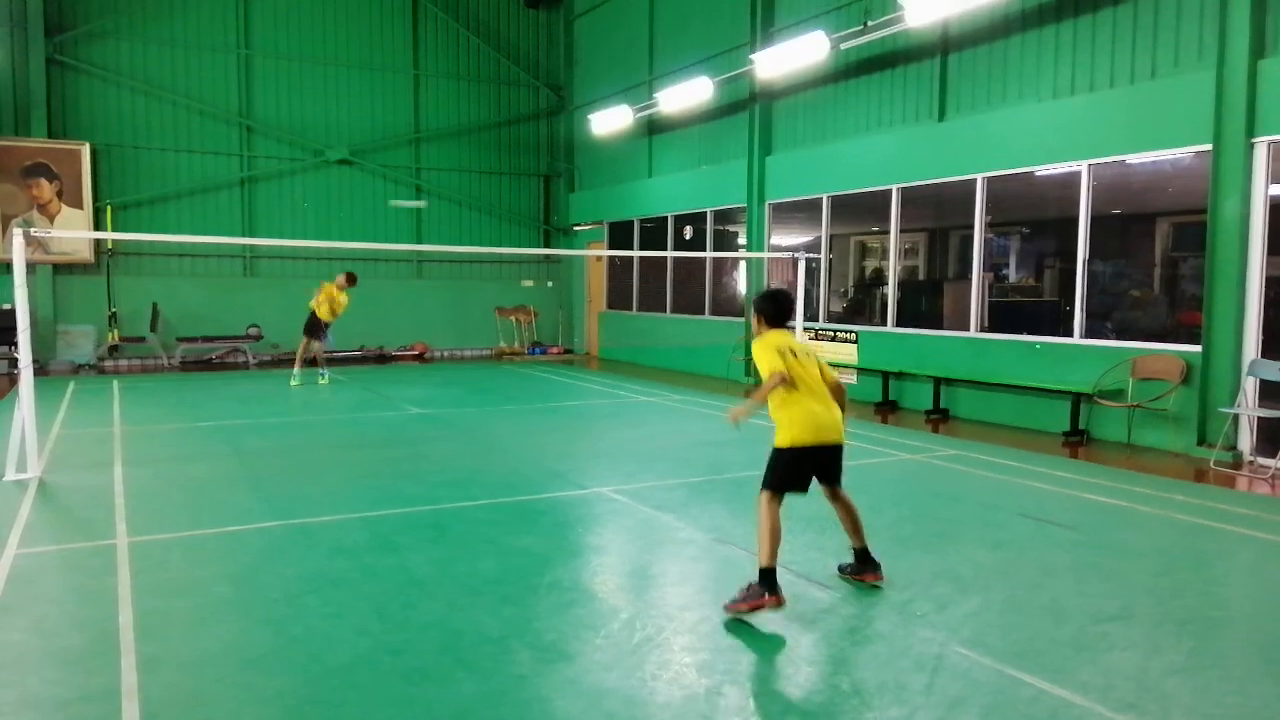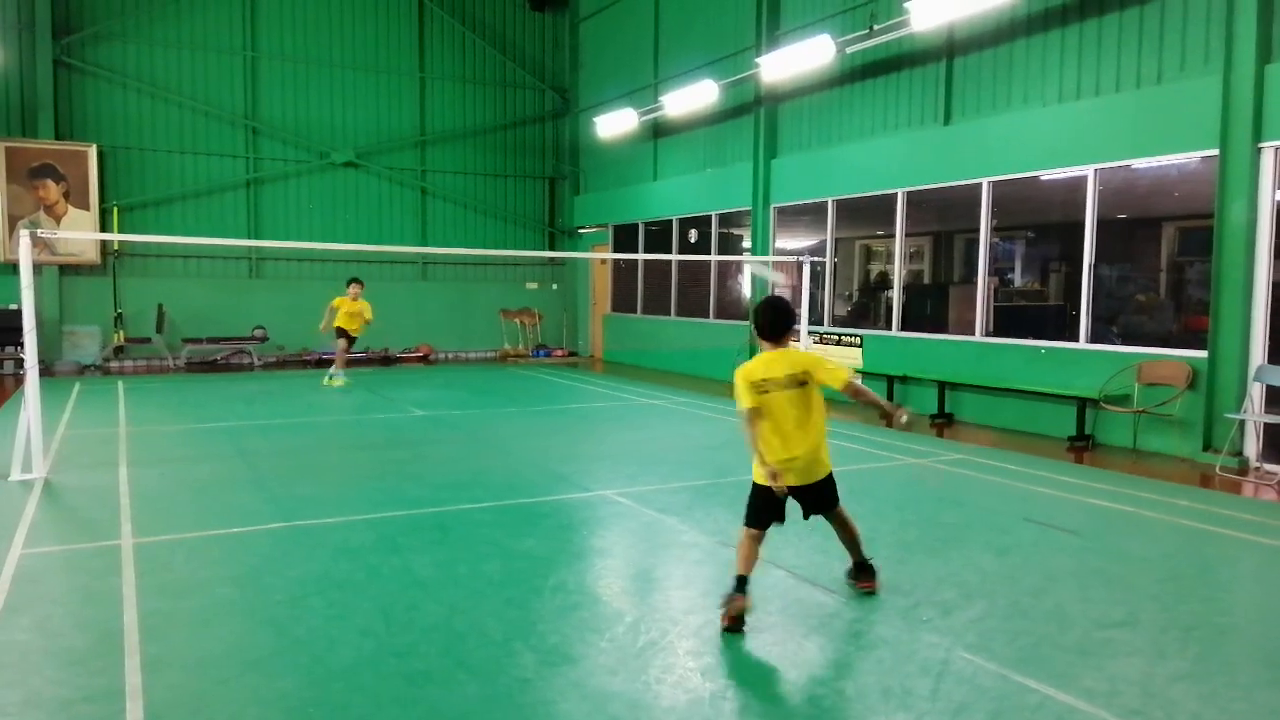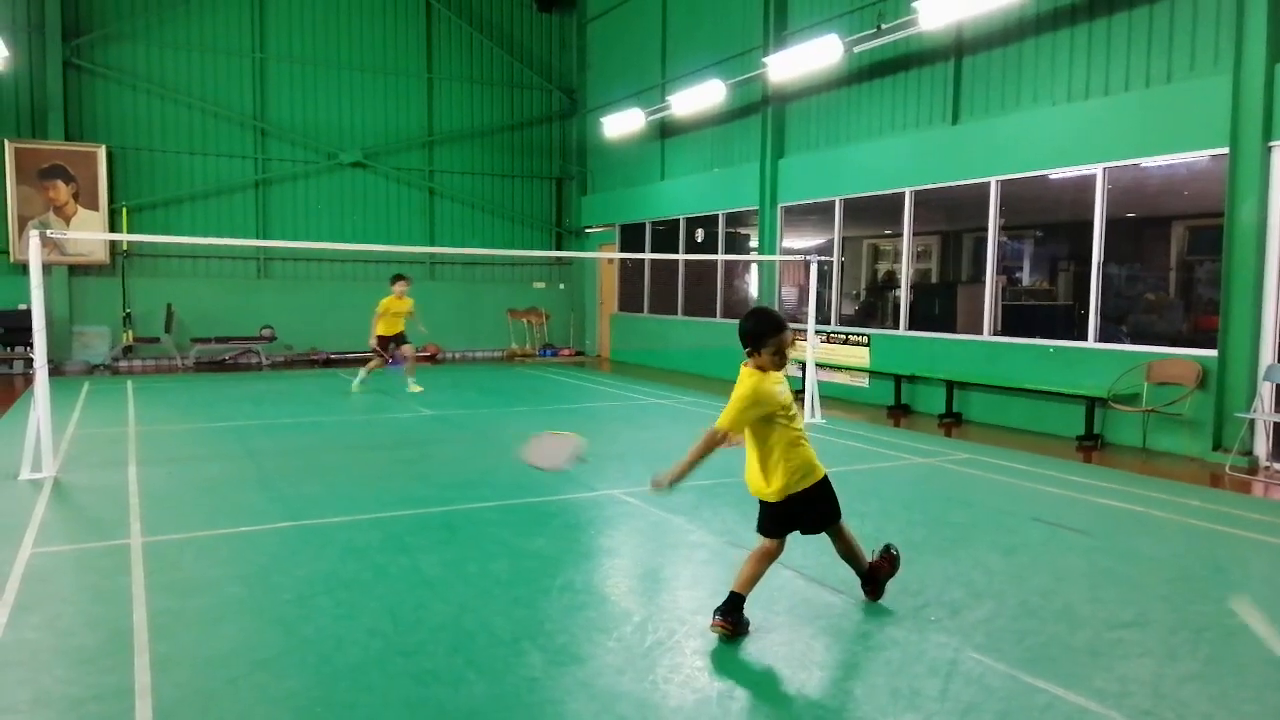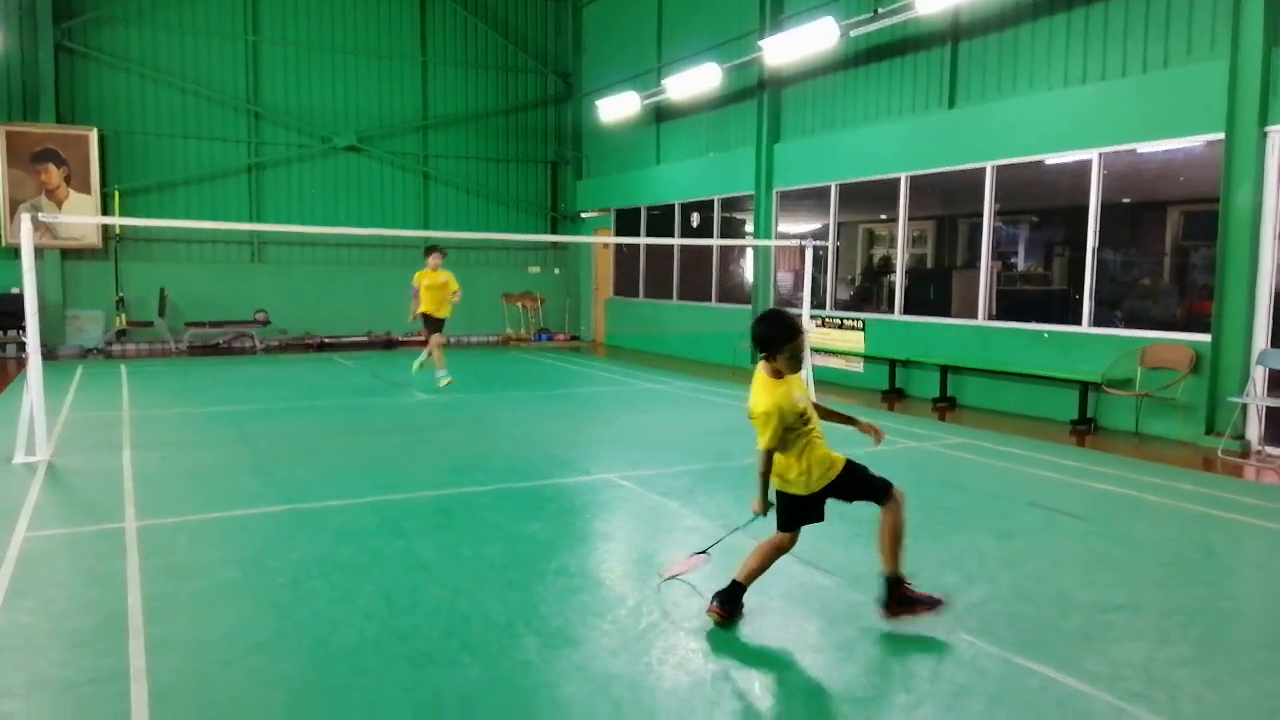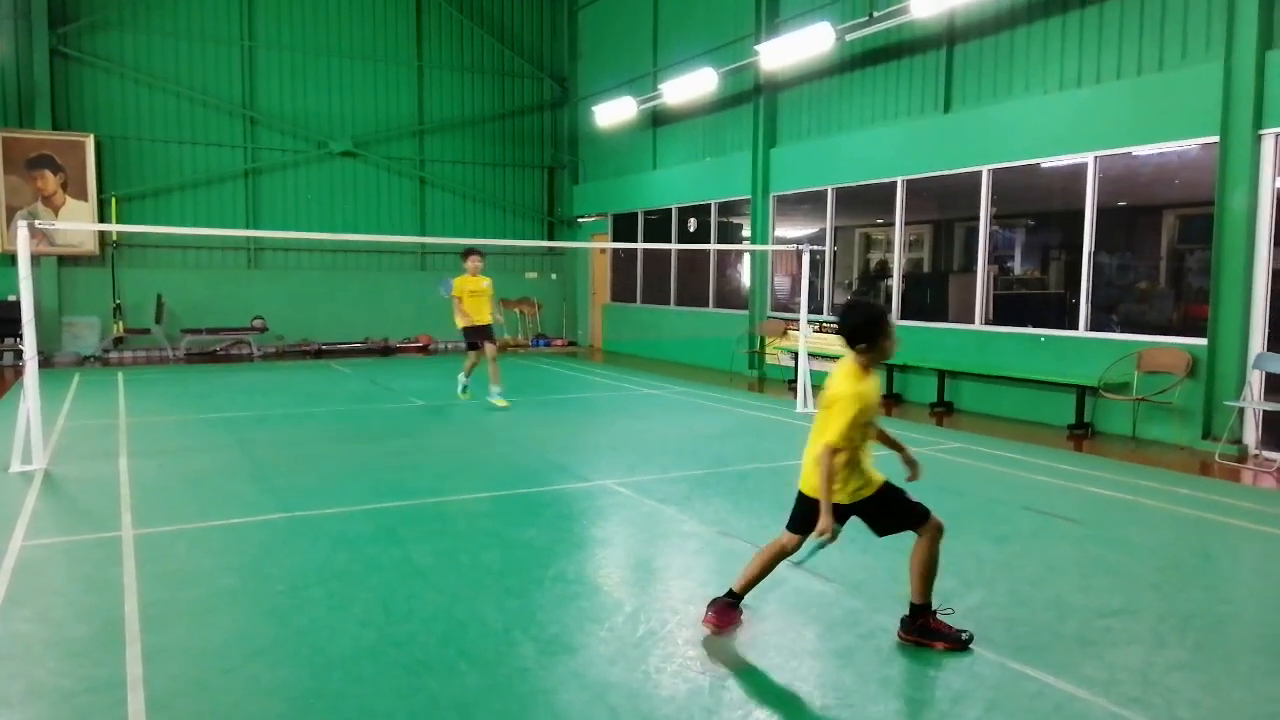
dt=0.3s
person 1, frame 1
left shoulder: (764, 344)
right shoulder: (803, 347)
left elbow: (779, 377)
right elbow: (837, 387)
left wrist: (748, 407)
right wrist: (839, 417)
left hip: (799, 434)
right hip: (830, 430)
left knee: (769, 499)
right knee: (834, 491)
left ankle: (766, 586)
right ankle: (865, 562)
person 1, frame 2
left shoulder: (745, 373)
right shoulder: (807, 359)
left elbow: (747, 421)
right elbow: (850, 386)
left wrist: (764, 464)
right wrist: (889, 409)
left hip: (774, 471)
right hip: (811, 464)
left knee: (751, 534)
right knee: (833, 513)
left ankle: (739, 590)
right ankle: (862, 571)
person 1, frame 3
left shoulder: (769, 373)
right shoulder: (754, 388)
right elbow: (718, 435)
right wrist: (679, 471)
left hip: (770, 479)
right hip: (799, 474)
left knee: (771, 544)
right knee: (834, 526)
left ankle: (729, 612)
right ankle: (871, 576)
person 1, frame 4
left shoulder: (788, 373)
right shoulder: (768, 403)
right elbow: (767, 453)
left wrist: (856, 422)
right wrist: (761, 495)
left hip: (816, 468)
right hip: (807, 476)
left knee: (785, 537)
right knee: (892, 500)
right ankle: (895, 594)
person 1, frame 5
left shoulder: (856, 371)
right shoulder: (853, 391)
right elbow: (829, 453)
left wrist: (900, 449)
right wrist: (827, 513)
left hip: (831, 479)
right hip: (849, 483)
left knee: (790, 542)
right knee: (930, 528)
left ankle: (726, 604)
right ankle: (919, 620)
